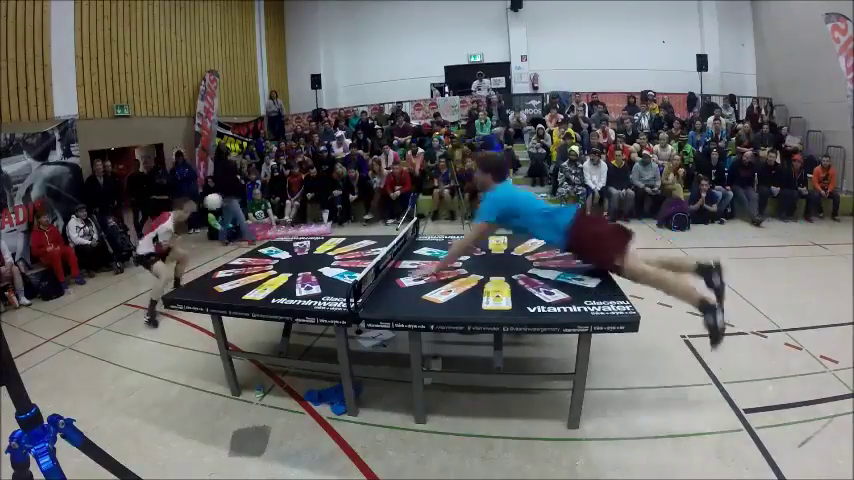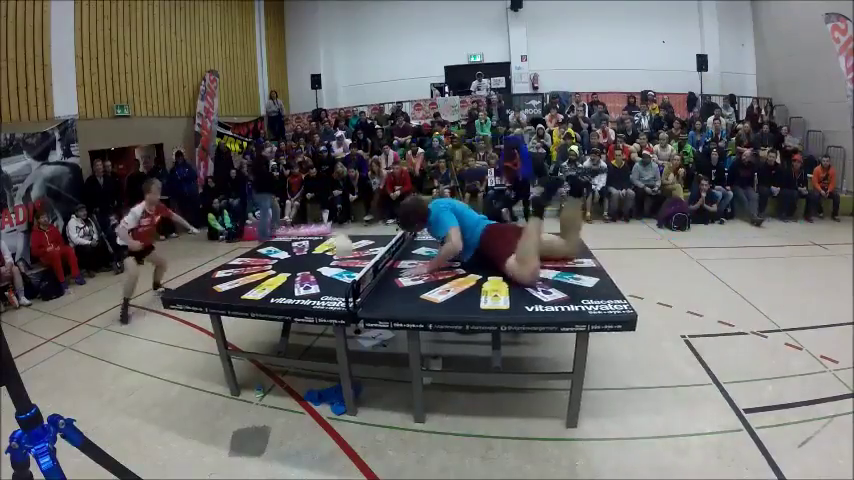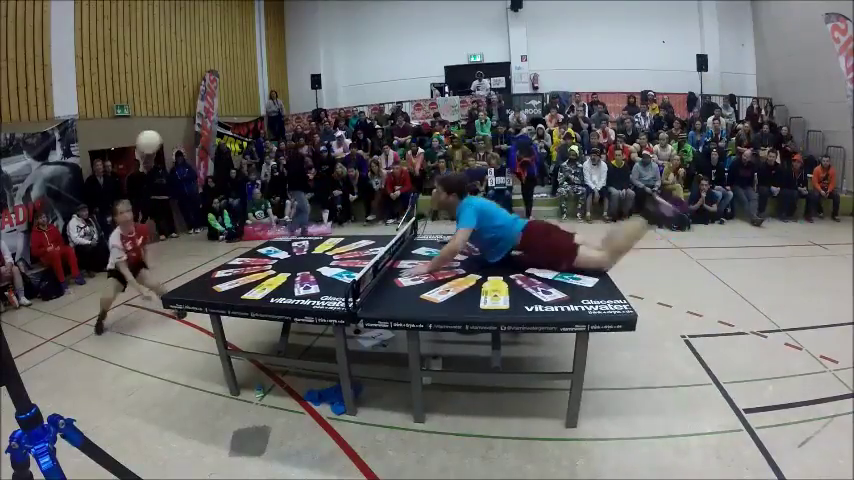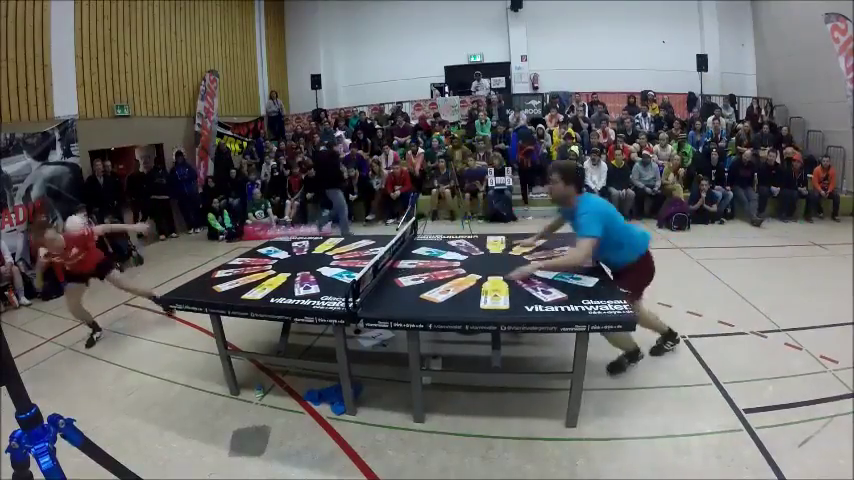
dt=0.4s
person 1, frame 1
left shoulder: (495, 197)
right shoulder: (506, 191)
left elbow: (470, 239)
left wrist: (440, 265)
left hip: (577, 231)
right hip: (580, 222)
left knee: (639, 270)
right knee: (639, 266)
left ankle: (706, 306)
right ankle: (705, 270)
person 1, frame 2
left shoulder: (440, 214)
right shoulder: (436, 205)
left elbow: (454, 247)
left wrist: (428, 267)
left knee: (528, 275)
right knee: (571, 246)
left ankle: (537, 210)
person 1, frame 3
left shoulder: (467, 209)
right shoulder: (470, 203)
left elbow: (456, 246)
left wrist: (428, 267)
left hip: (535, 240)
right hip: (534, 234)
left knee: (603, 261)
right knee: (600, 250)
left ankle: (648, 219)
right ankle: (642, 219)
person 1, frame 4
left shoulder: (588, 211)
right shoulder: (576, 204)
left elbow: (580, 257)
right elbow: (560, 220)
left wrist: (536, 266)
right wrist: (537, 238)
left hip: (637, 265)
right hip: (624, 261)
right knee: (630, 309)
left ankle: (631, 352)
right ankle: (669, 335)
person 2, frame 1
left shoulder: (170, 215)
right shoulder: (167, 226)
right elbow: (165, 246)
right wrist: (175, 242)
left hip: (156, 248)
right hip: (145, 253)
left knee: (183, 256)
right knee: (165, 275)
left ankle: (177, 284)
right ankle: (150, 313)
person 2, frame 2
left shoulder: (159, 207)
right shoulder: (137, 212)
left elbow: (173, 216)
right elbow: (120, 230)
left wrist: (190, 227)
right wrist: (131, 242)
left hip: (144, 243)
right hip: (127, 245)
left knee: (161, 263)
right knee: (133, 274)
left ankle: (156, 286)
right ankle: (125, 306)
person 2, frame 3
left shoulder: (141, 229)
right shoulder: (115, 239)
right elbow: (122, 266)
left wrist: (147, 262)
right wrist: (139, 289)
left hip: (135, 264)
right hip: (117, 269)
left knee: (154, 285)
right knee: (107, 297)
right ankle: (101, 319)
person 2, frame 4
left shoulder: (74, 236)
right shoulder: (47, 253)
left elbow: (102, 229)
right elbow: (40, 262)
left wrist: (131, 227)
right wrist: (39, 278)
left hip: (97, 262)
right hip: (75, 272)
left knee: (125, 285)
right knee: (72, 305)
left ankle: (157, 299)
right ankle: (95, 329)
